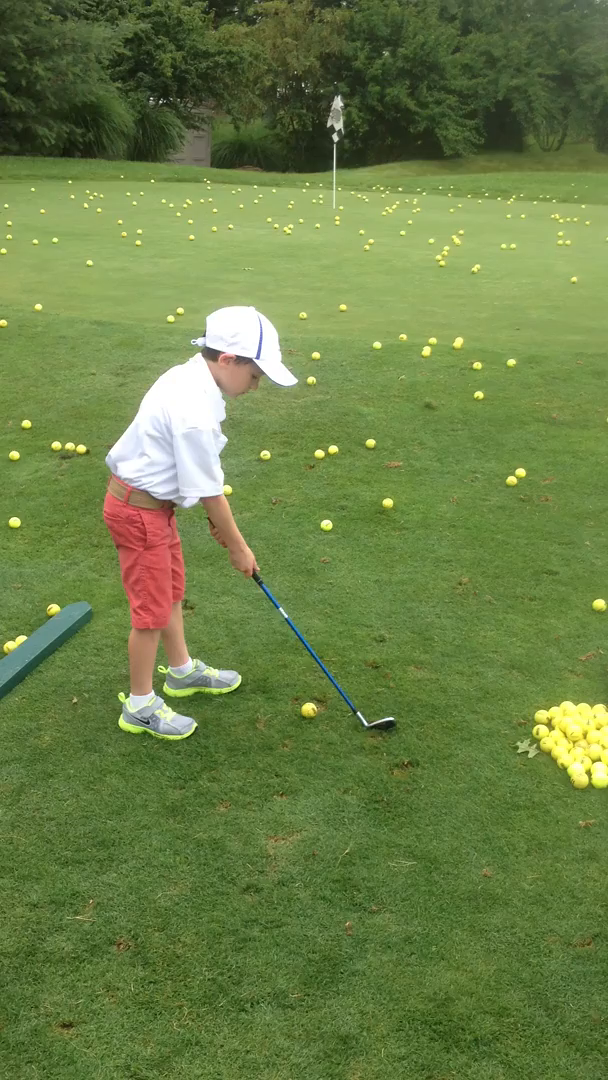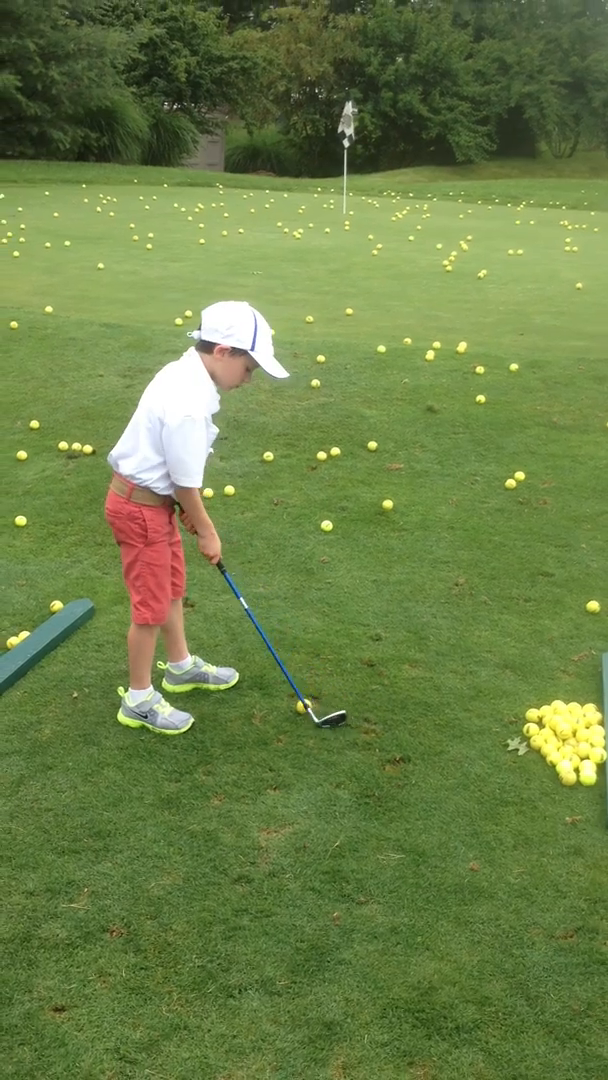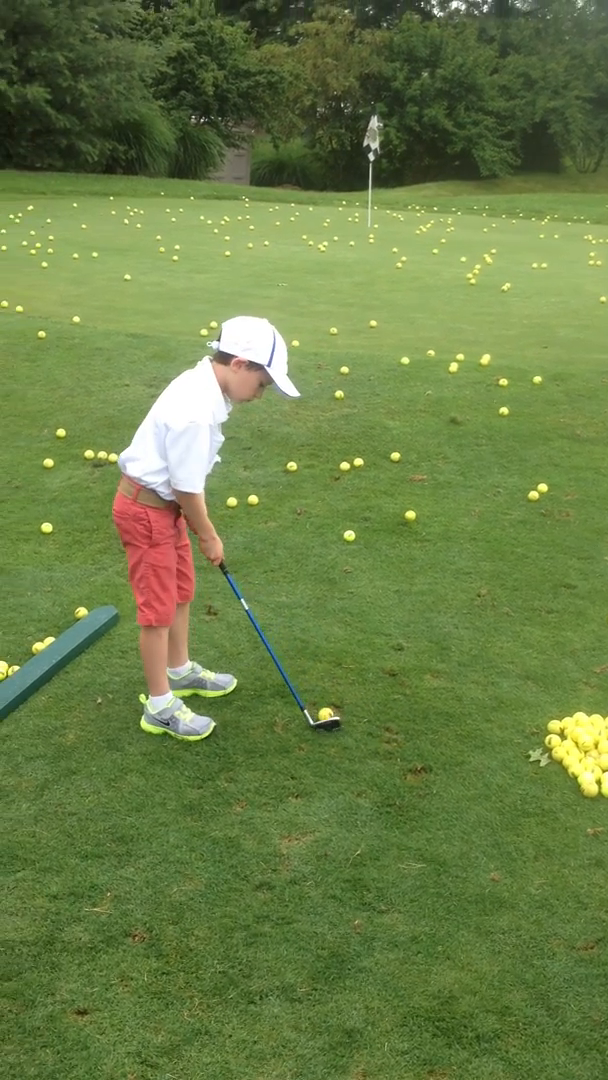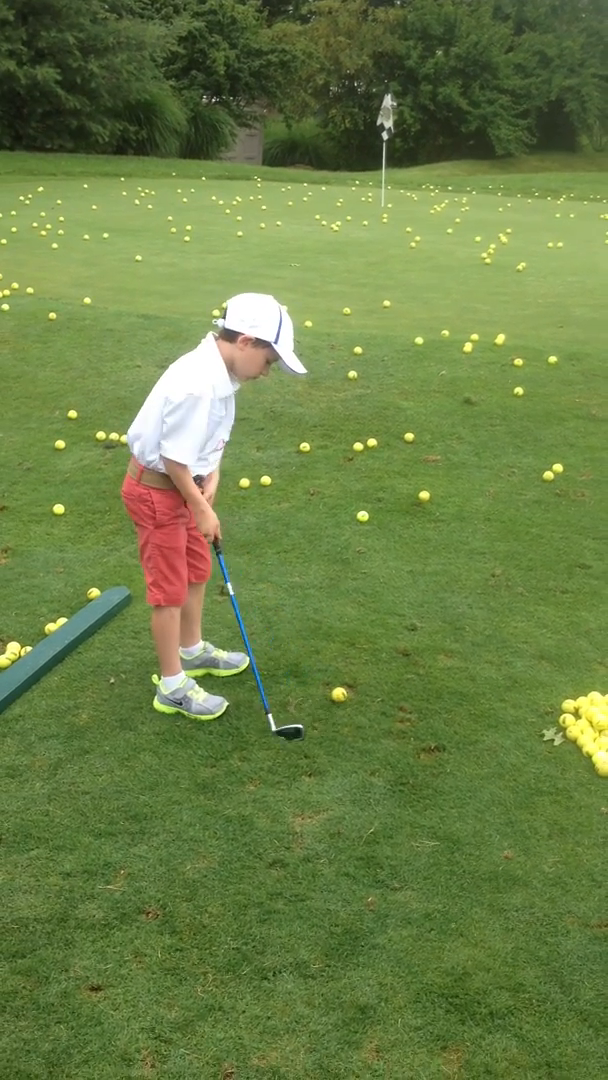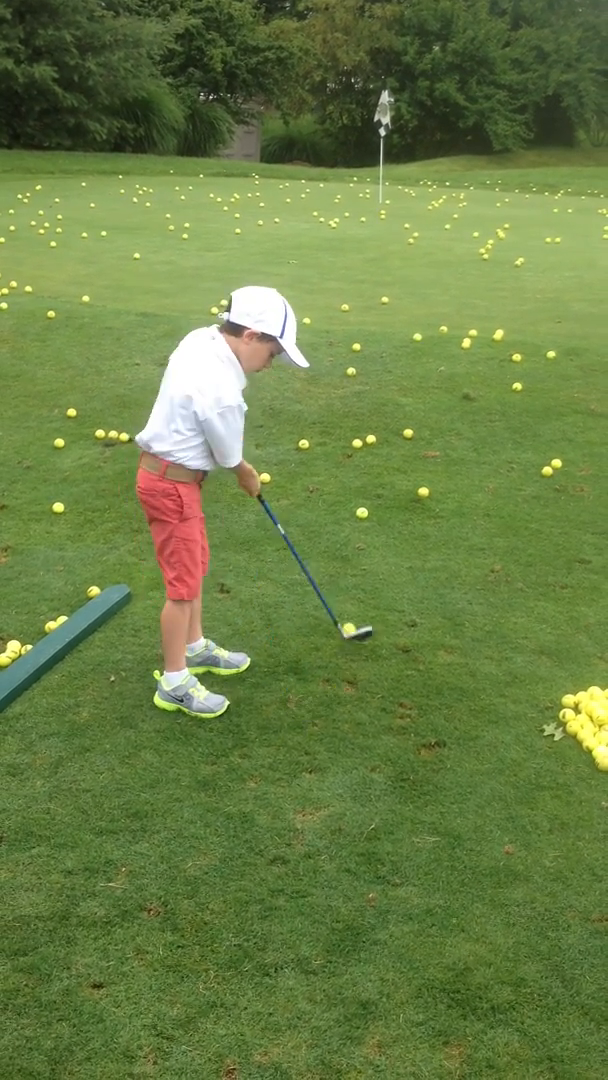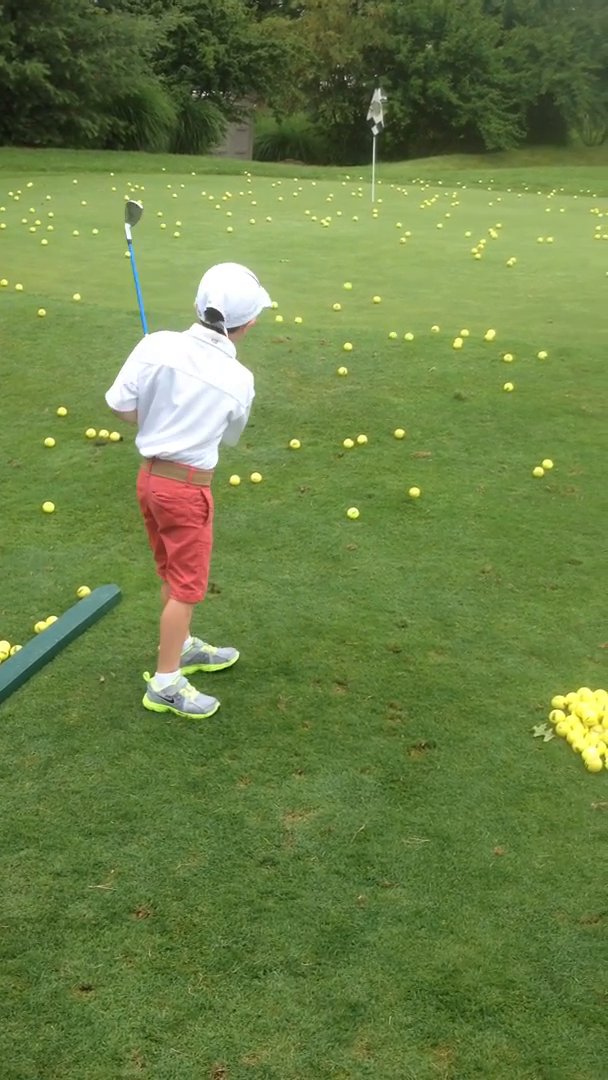
dt=0.5s
person 1, frame 1
left shoulder: (188, 376)
right shoulder: (195, 413)
right elbow: (207, 493)
left wrist: (219, 518)
right wrist: (239, 547)
left hip: (150, 500)
right hip: (137, 510)
left knee: (171, 591)
right knee: (151, 607)
left ankle: (182, 671)
right ankle: (139, 705)
person 1, frame 2
left shoulder: (184, 373)
right shoulder: (187, 404)
right elbow: (185, 483)
left wrist: (190, 508)
right wrist: (207, 532)
left hip: (154, 497)
right hip: (139, 506)
left knee: (171, 588)
right knee: (151, 603)
left ankle: (181, 666)
right ankle: (138, 699)
person 1, frame 3
left shoulder: (201, 383)
right shoulder: (196, 411)
right elbow: (186, 487)
left wrist: (199, 519)
right wrist: (208, 536)
left hip: (163, 502)
right hip: (145, 509)
left knee: (180, 592)
right knee: (157, 607)
left ankle: (180, 671)
right ankle: (159, 705)
person 1, frame 4
left shoulder: (218, 369)
right shoulder: (198, 385)
left elbow: (214, 437)
right elbow: (172, 458)
left wrist: (212, 477)
right wrist: (202, 510)
left hip: (179, 482)
right hip: (154, 488)
left knee: (197, 571)
right knee: (169, 587)
left ankle: (193, 651)
right ankle: (172, 686)
person 1, frame 5
left shoulder: (197, 341)
right shoulder: (222, 391)
right elbow: (226, 459)
right wrist: (248, 478)
left hip: (166, 469)
right hip: (171, 482)
left knee: (192, 566)
right knee: (183, 580)
left ankle: (194, 647)
right ankle: (173, 682)
person 1, frame 6
left shoulder: (157, 346)
right shoulder: (239, 381)
left elbow: (120, 404)
left hip: (150, 475)
right hip: (186, 487)
left knee: (173, 572)
right knee: (186, 583)
left ankle: (181, 647)
right ankle: (164, 683)
